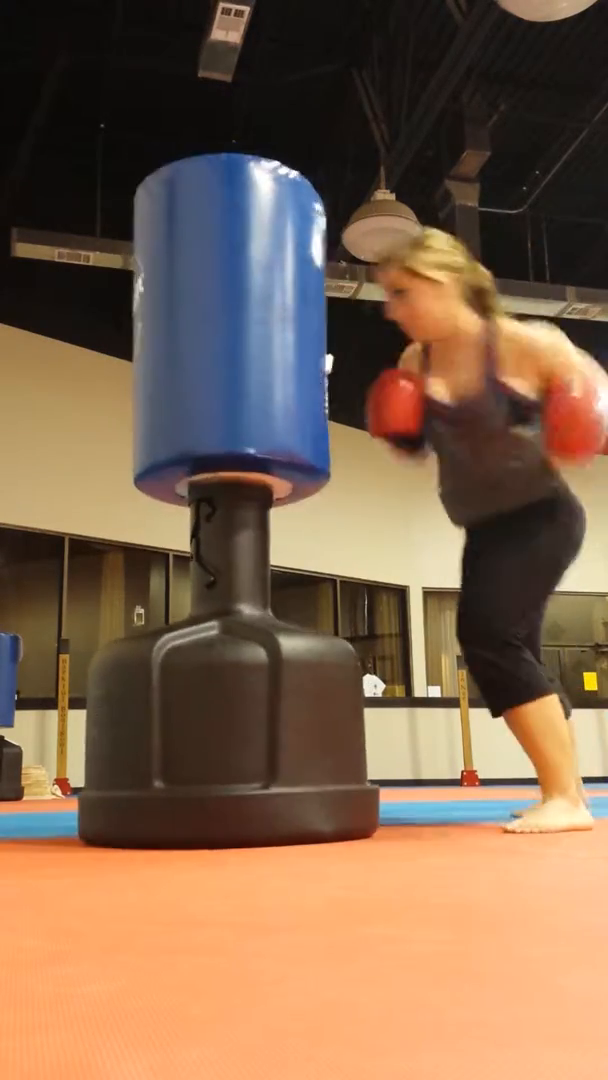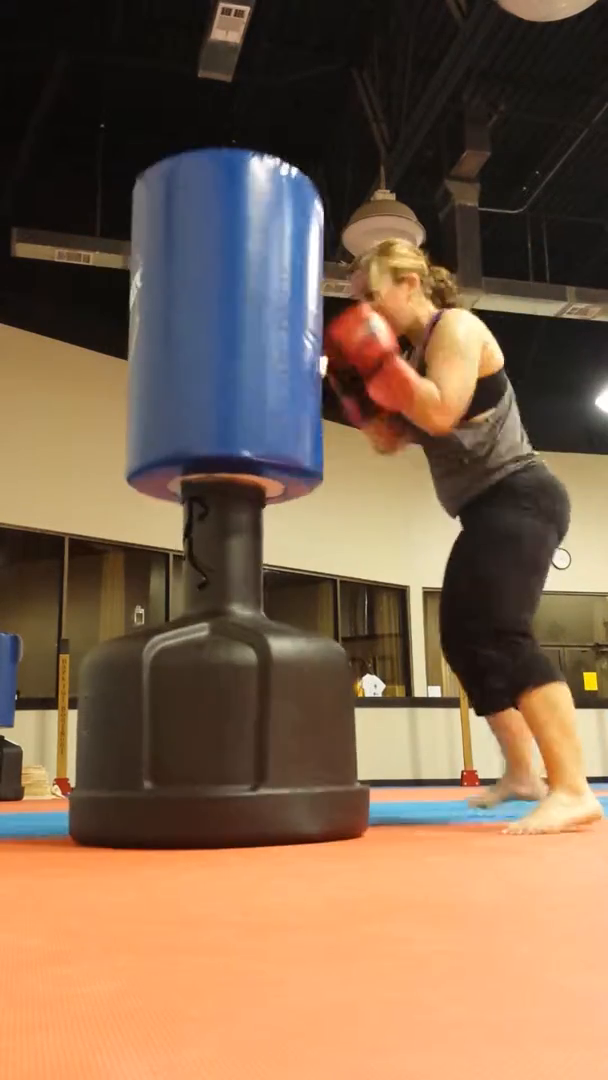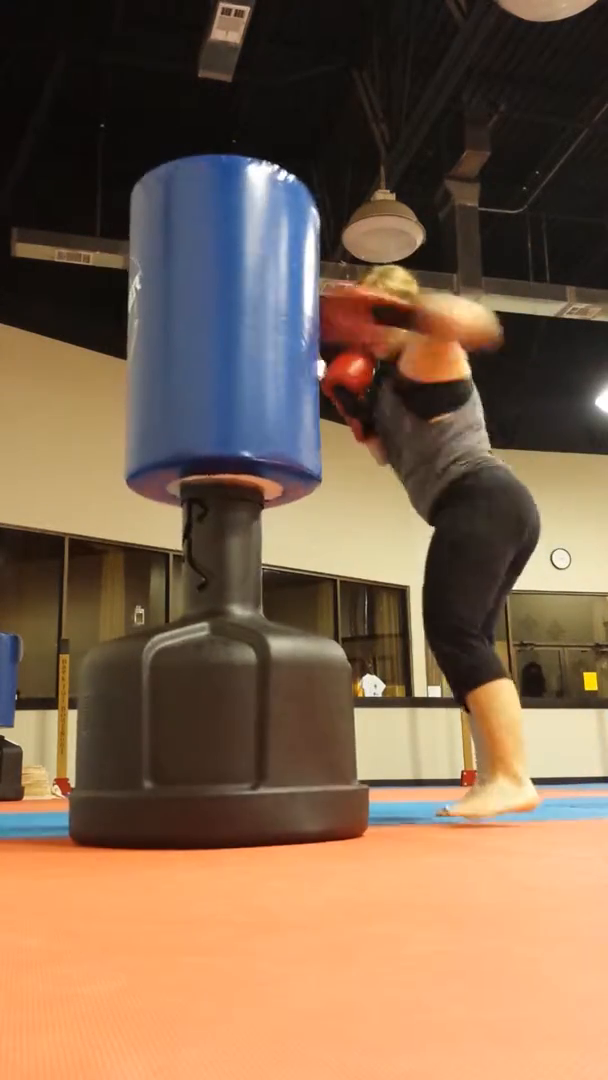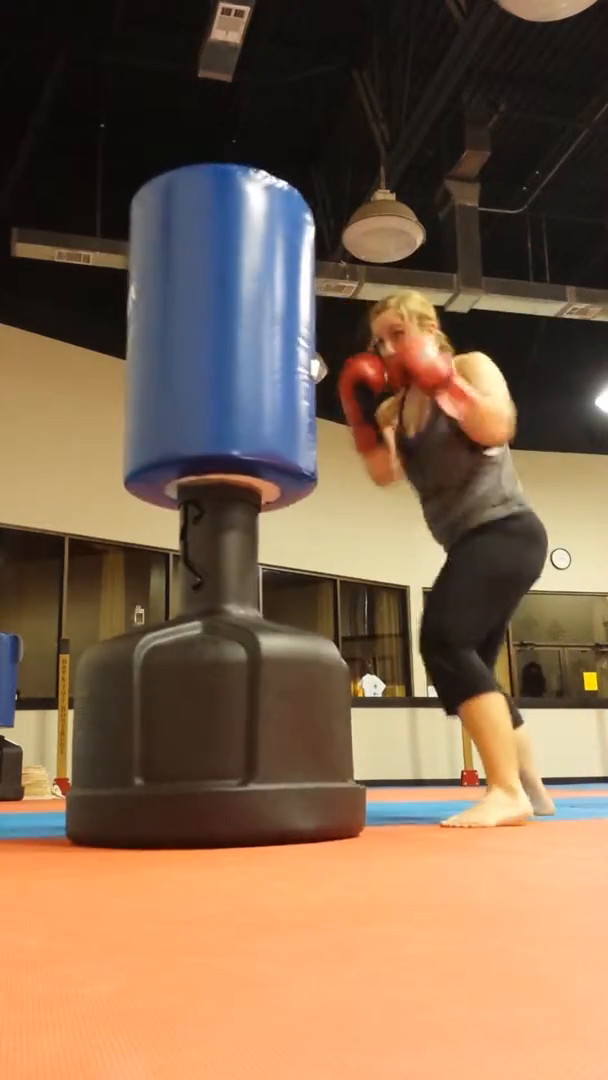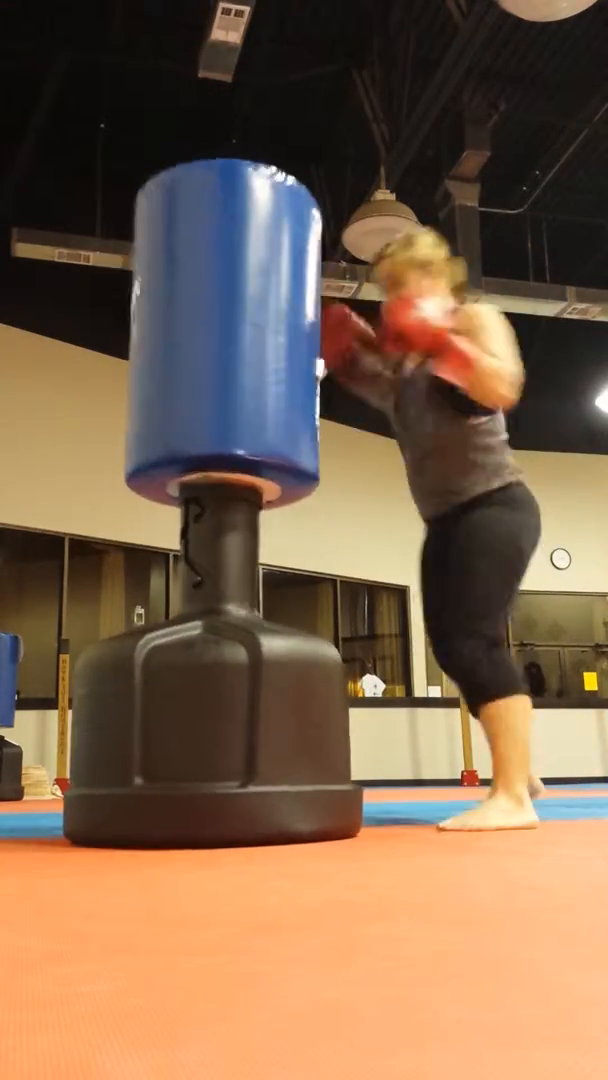
dt=0.4s
person 1, frame 1
left shoulder: (516, 341)
right shoulder: (416, 360)
right elbow: (418, 447)
right wrist: (401, 432)
left hip: (535, 519)
right hip: (487, 530)
left knee: (490, 639)
right knee: (501, 649)
person 1, frame 2
left shoulder: (457, 326)
right shoulder: (413, 349)
left elbow: (442, 413)
right elbow: (386, 441)
left wrist: (382, 361)
right wrist: (353, 386)
left hip: (518, 498)
right hip: (486, 511)
left knee: (501, 632)
right knee: (463, 639)
right ankle: (520, 773)
person 1, frame 3
left shoulder: (432, 345)
right shoulder: (388, 373)
left elbow: (478, 323)
right elbow: (386, 452)
left wrist: (404, 311)
right wrist: (358, 407)
left hip: (484, 505)
right hip: (486, 513)
left knee: (454, 630)
right knee: (462, 640)
left ankle: (512, 780)
right ankle: (492, 779)
person 1, frame 4
left shoulder: (471, 369)
right shoulder: (396, 405)
left elbow: (496, 429)
right elbow: (381, 473)
left wrist: (443, 384)
right wrist: (360, 412)
left hip: (504, 532)
right hip: (476, 545)
left knee: (443, 638)
right knee: (464, 659)
left ankle: (505, 790)
right ankle: (529, 792)
person 1, frame 5
left shoulder: (478, 320)
right shoulder: (400, 343)
left elbow: (498, 389)
left wrist: (437, 339)
right wrist: (352, 365)
left hip: (494, 507)
right hip: (444, 520)
left knee: (473, 638)
right knee: (455, 646)
left ankle: (513, 798)
right ankle: (521, 777)
